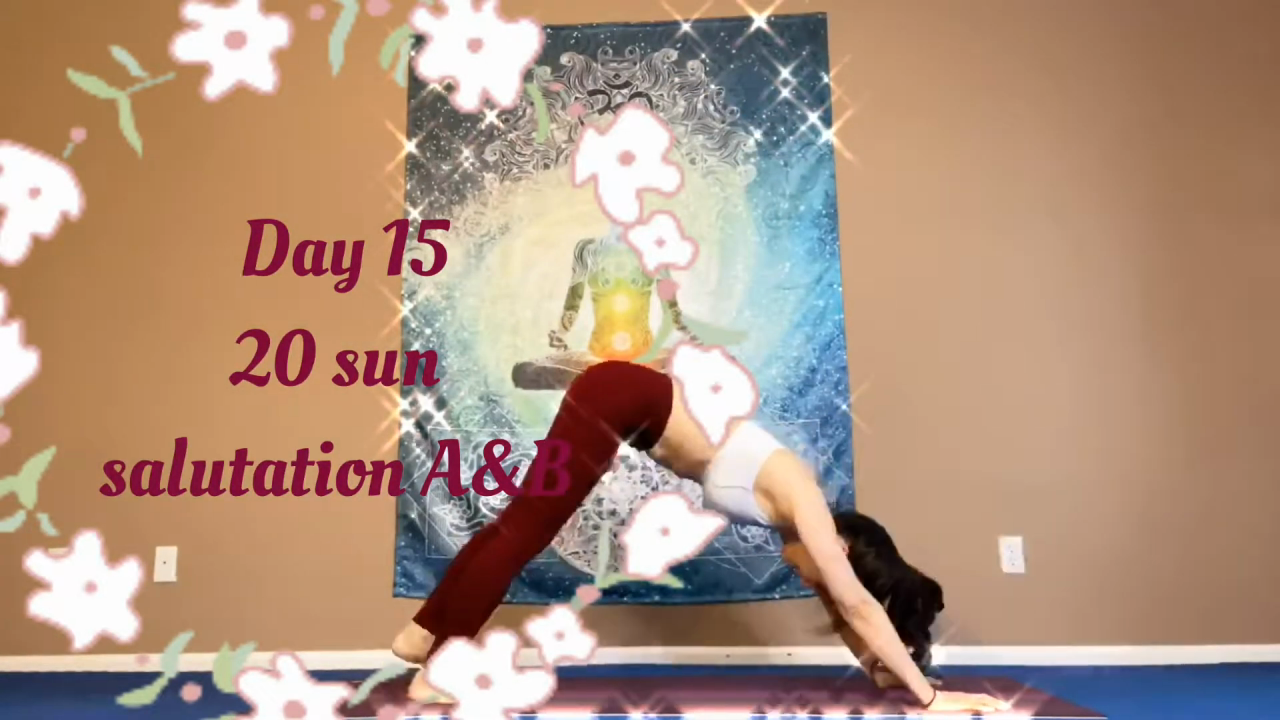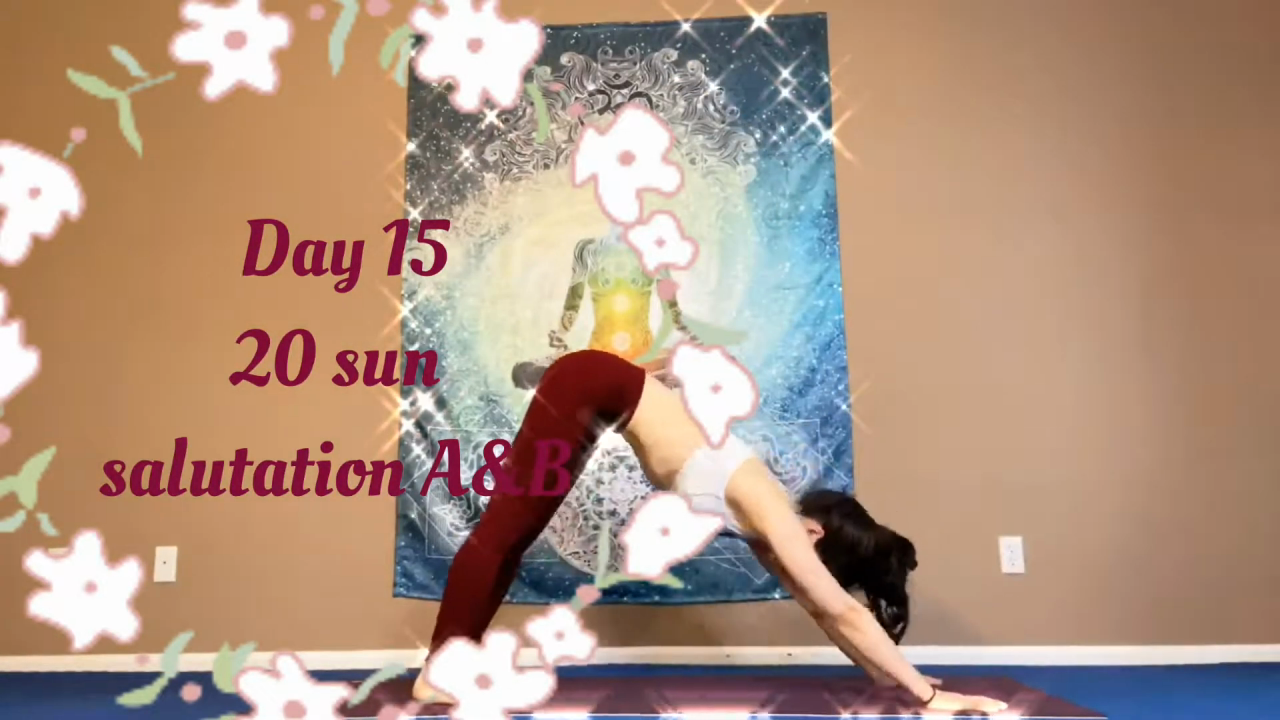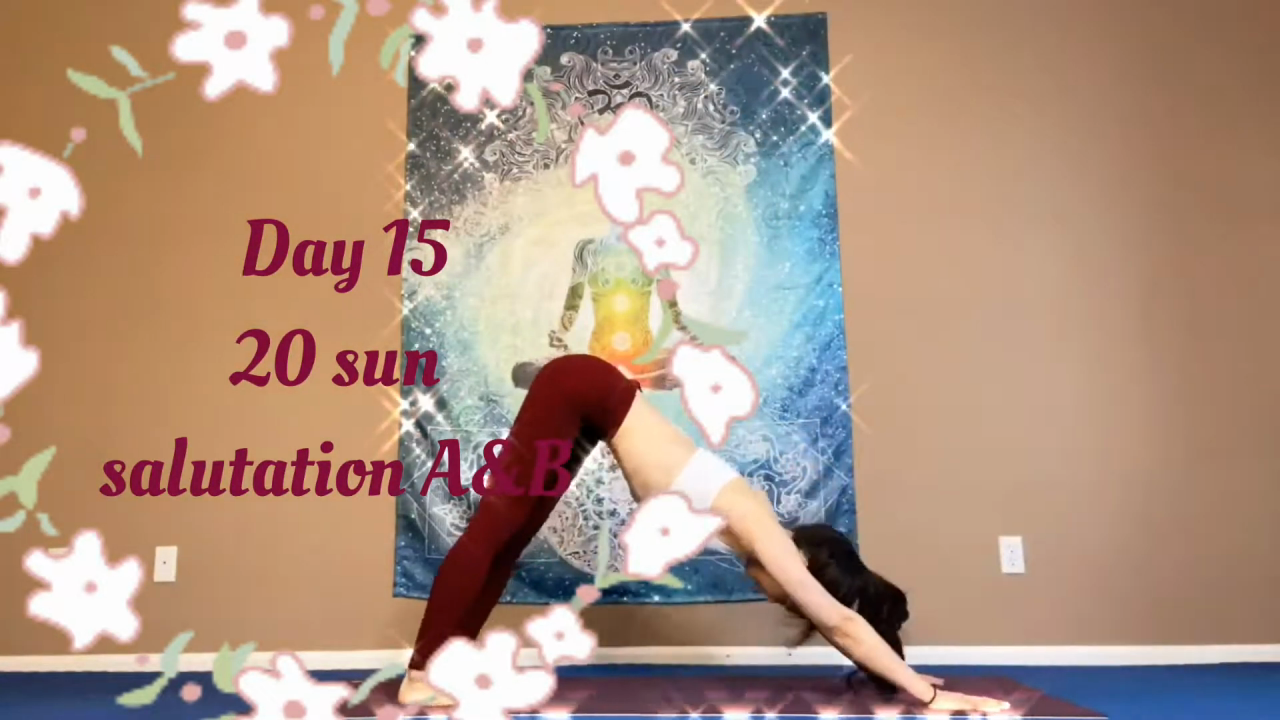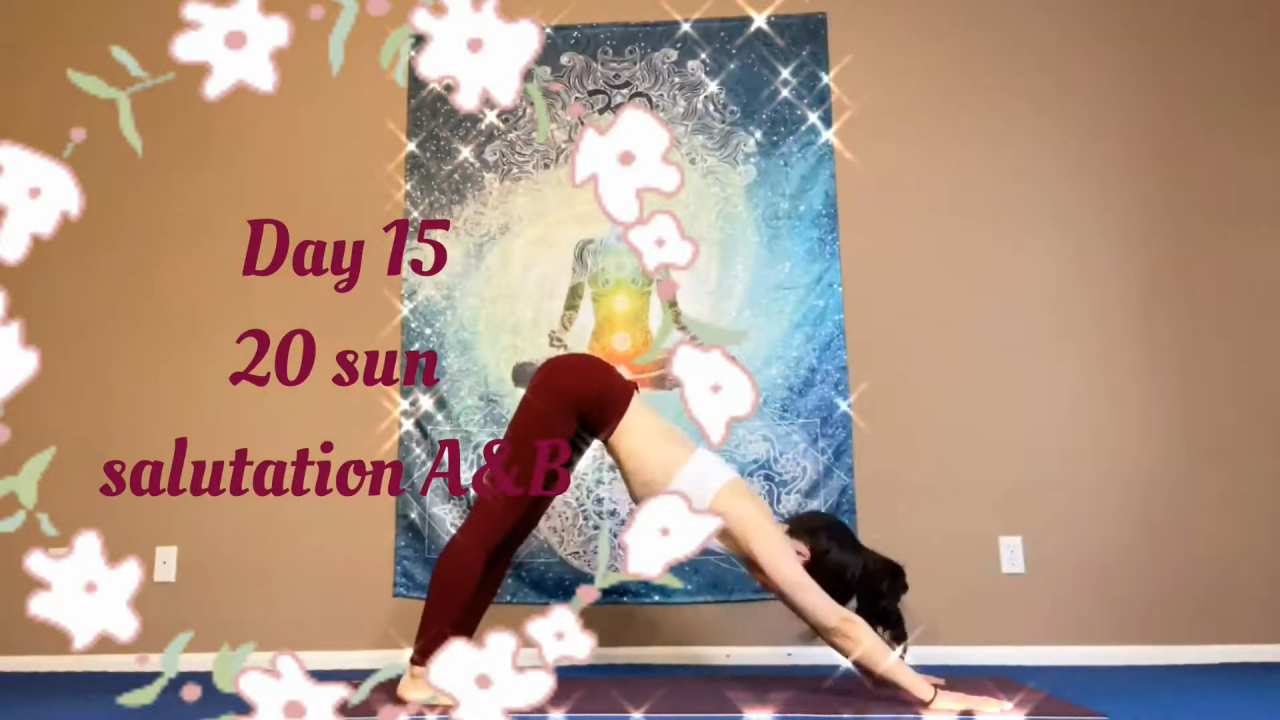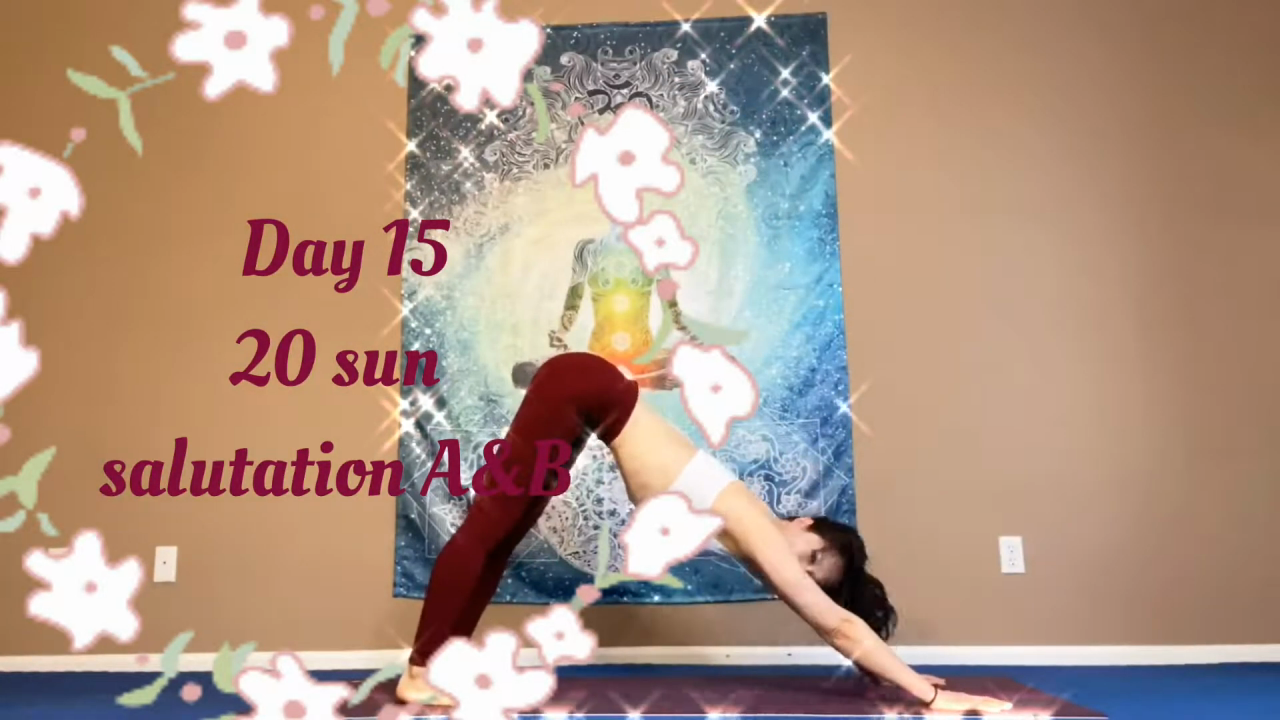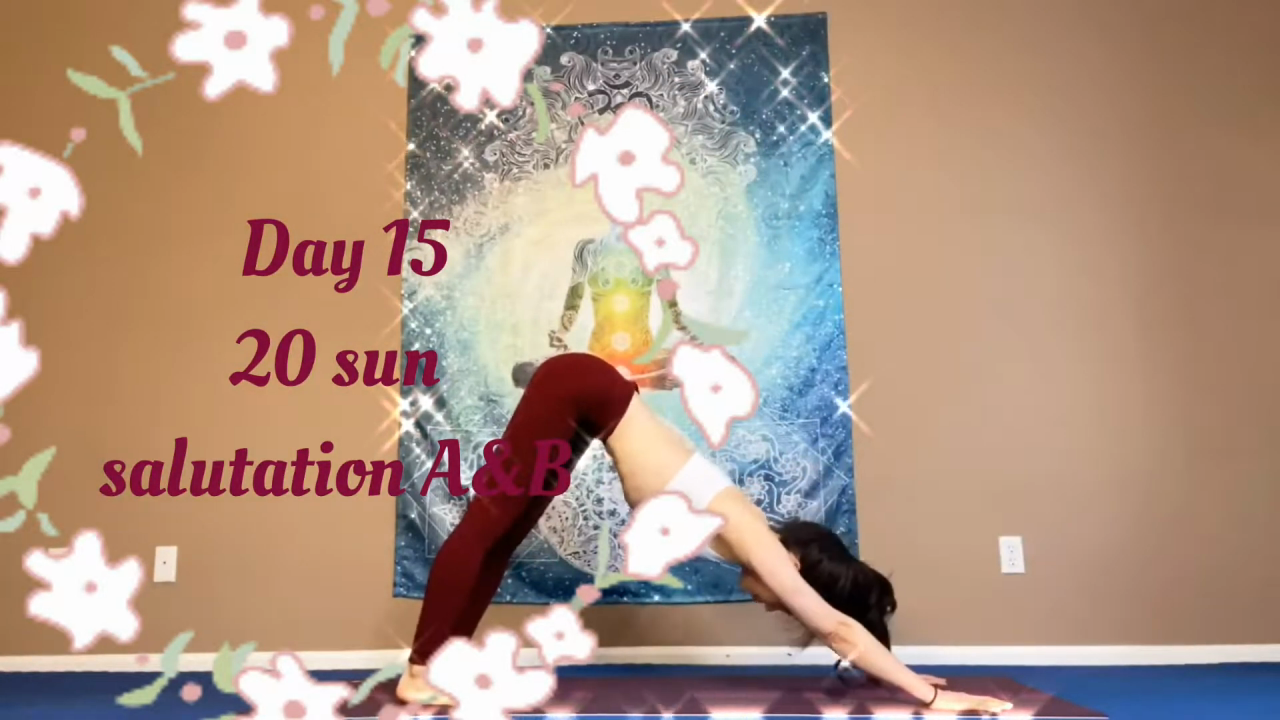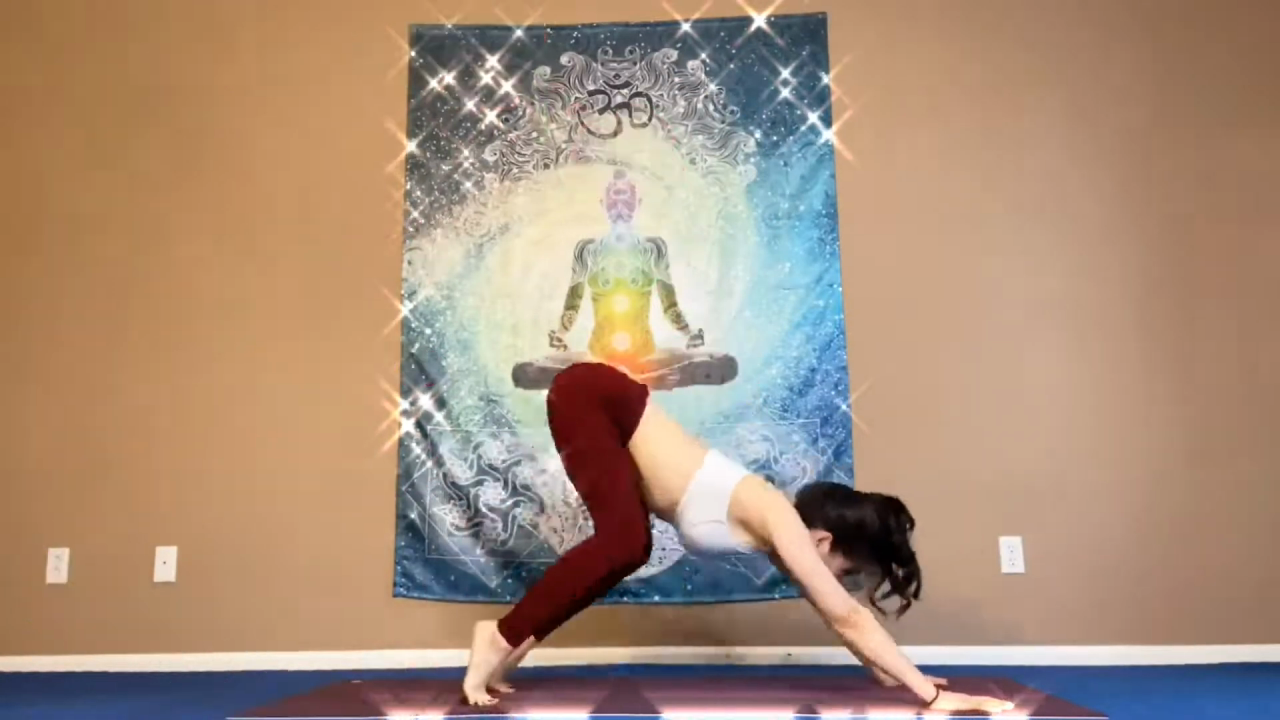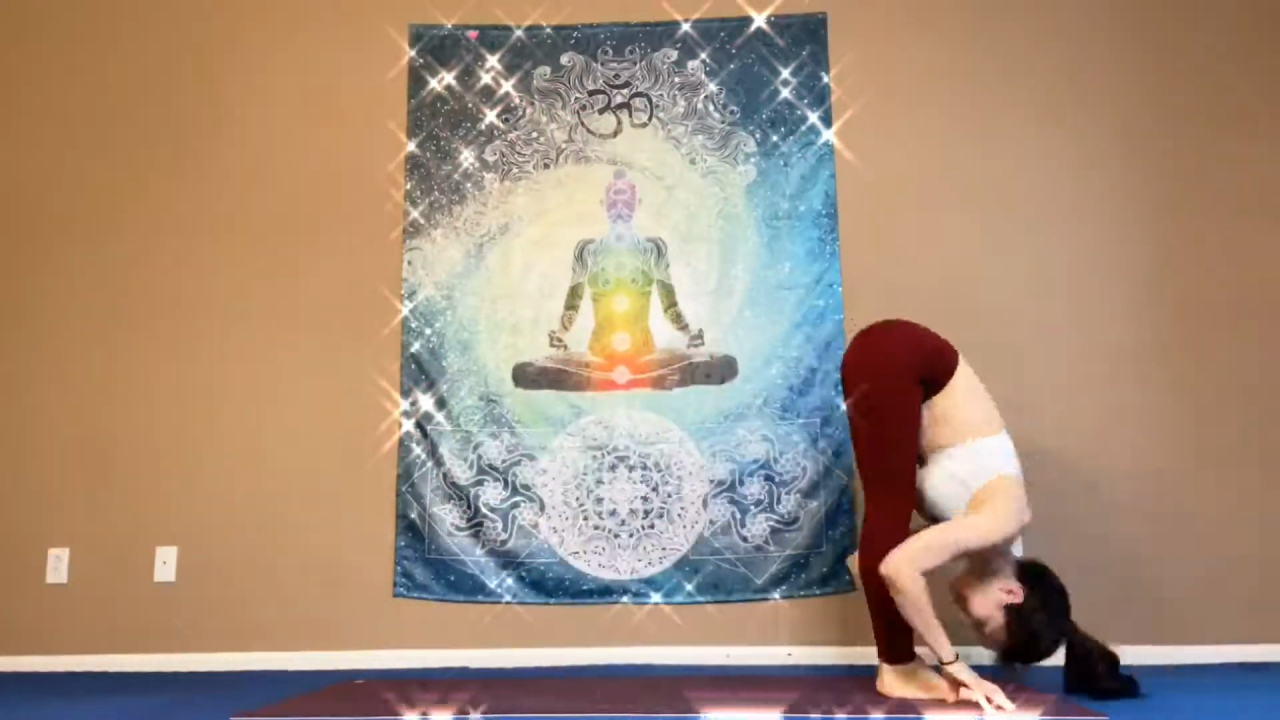
dt=0.2s
person 1, frame 1
left shoulder: (798, 505)
right shoulder: (799, 499)
left elbow: (845, 601)
right elbow: (858, 603)
left wrist: (877, 667)
left hip: (627, 401)
right hip: (623, 398)
left knee: (526, 529)
right knee: (525, 528)
left ankle: (432, 639)
right ankle: (429, 637)
person 1, frame 2
left shoulder: (769, 526)
right shoulder: (770, 515)
left elbow: (826, 613)
right elbow: (844, 613)
left hip: (607, 394)
right hip: (590, 385)
left knee: (515, 530)
right knee: (506, 526)
person 1, frame 3
left shoulder: (764, 539)
right shoulder: (759, 533)
left elbow: (835, 622)
right elbow: (840, 623)
left hip: (593, 401)
right hip: (577, 393)
left knee: (509, 536)
right knee: (495, 531)
person 1, frame 4
left shoulder: (761, 531)
right shoulder: (756, 532)
left elbow: (833, 623)
right elbow: (838, 624)
left hip: (589, 398)
right hip: (575, 392)
left knee: (504, 533)
right knee: (489, 529)
left ankle: (440, 662)
person 1, frame 5
left shoulder: (760, 533)
right shoulder: (757, 531)
left elbow: (835, 622)
right elbow: (840, 626)
left hip: (589, 395)
right hip: (577, 391)
left knee: (501, 533)
right knee: (487, 529)
left ankle: (438, 663)
right ankle: (421, 670)
person 1, frame 6
left shoulder: (754, 534)
right shoulder: (750, 537)
left elbow: (834, 627)
right elbow: (837, 629)
left hip: (587, 398)
right hip: (575, 390)
left knee: (504, 532)
right knee: (488, 525)
left ankle: (441, 661)
right ankle: (422, 669)
person 1, frame 7
left shoulder: (777, 520)
right shoulder: (779, 522)
left elbow: (846, 616)
right elbow: (848, 617)
left hip: (610, 410)
right hip: (589, 399)
left knee: (625, 546)
right knee: (627, 543)
right ankle: (503, 639)
person 1, frame 8
right shoulder: (999, 513)
right elbow: (899, 567)
left hip: (896, 356)
right knee: (886, 525)
left ankle: (901, 665)
right ankle: (898, 668)
person 2, frame 1
right shoulder: (588, 250)
left elbow: (670, 303)
right elbow: (572, 303)
left wrist: (685, 336)
right wrist: (560, 336)
left hip: (645, 357)
right hip: (598, 356)
right knee: (525, 372)
person 2, frame 2
right shoulder: (587, 250)
left elbow: (669, 302)
right elbow: (572, 304)
left wrist: (685, 336)
right wrist: (560, 335)
left hip: (645, 355)
right knee: (524, 372)
person 2, frame 3
right shoulder: (588, 250)
left elbow: (670, 302)
right elbow: (572, 304)
left wrist: (686, 334)
right wrist: (560, 336)
left hip: (646, 357)
right hip: (599, 355)
person 2, frame 4
right shoulder: (588, 250)
left elbow: (669, 301)
right elbow: (572, 303)
left wrist: (686, 335)
right wrist: (560, 335)
left hip: (645, 358)
right hip: (599, 356)
person 2, frame 5
right shoulder: (588, 250)
left elbow: (669, 301)
right elbow: (572, 302)
left wrist: (686, 335)
right wrist: (560, 336)
left hip: (645, 357)
right hip: (599, 355)
person 2, frame 6
right shoulder: (588, 250)
left elbow: (669, 300)
right elbow: (572, 303)
left wrist: (687, 336)
right wrist: (559, 336)
left hip: (645, 358)
right hip: (599, 355)
person 2, frame 7
left shoulder: (655, 249)
right shoulder: (587, 251)
left elbow: (670, 304)
right elbow: (572, 305)
left wrist: (689, 335)
right wrist: (559, 336)
left hip: (645, 355)
right hip: (599, 355)
right knee: (524, 372)
person 2, frame 8
left shoulder: (654, 249)
right shoulder: (586, 250)
left elbow: (670, 304)
right elbow: (572, 304)
left wrist: (690, 335)
right wrist: (559, 337)
left hip: (646, 355)
right hip: (598, 357)
left knee: (725, 366)
right knee: (524, 372)
